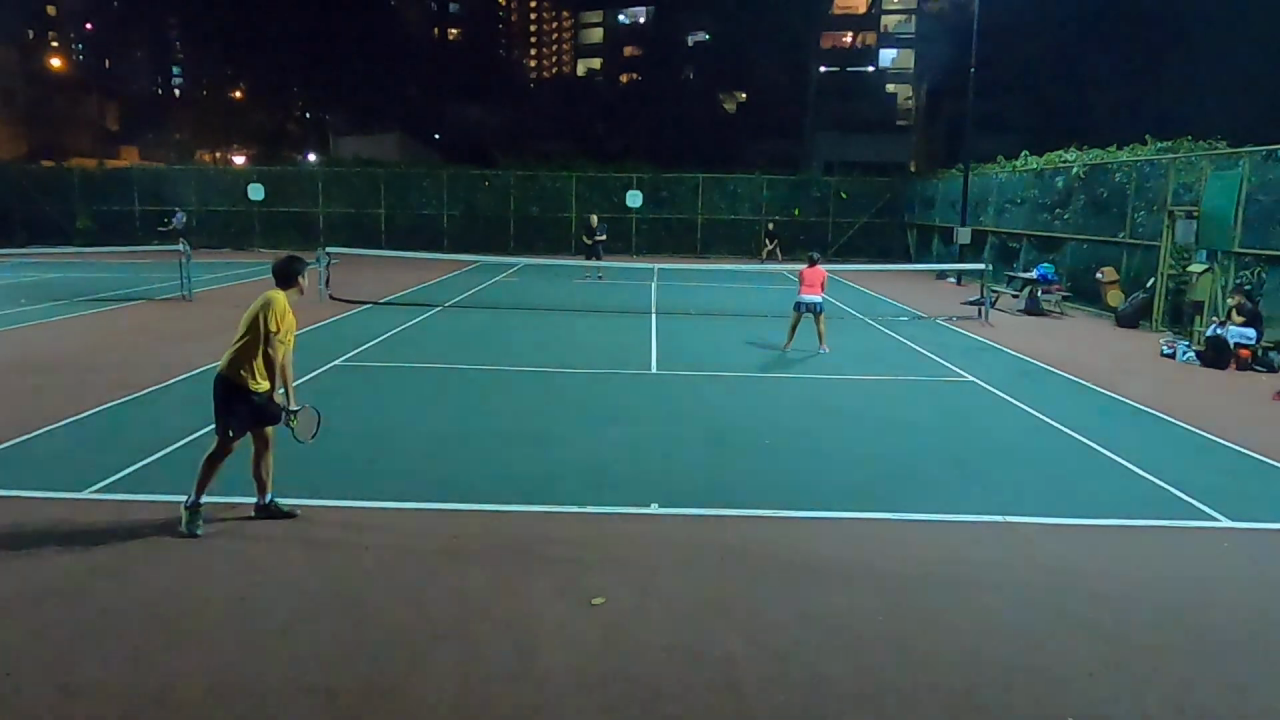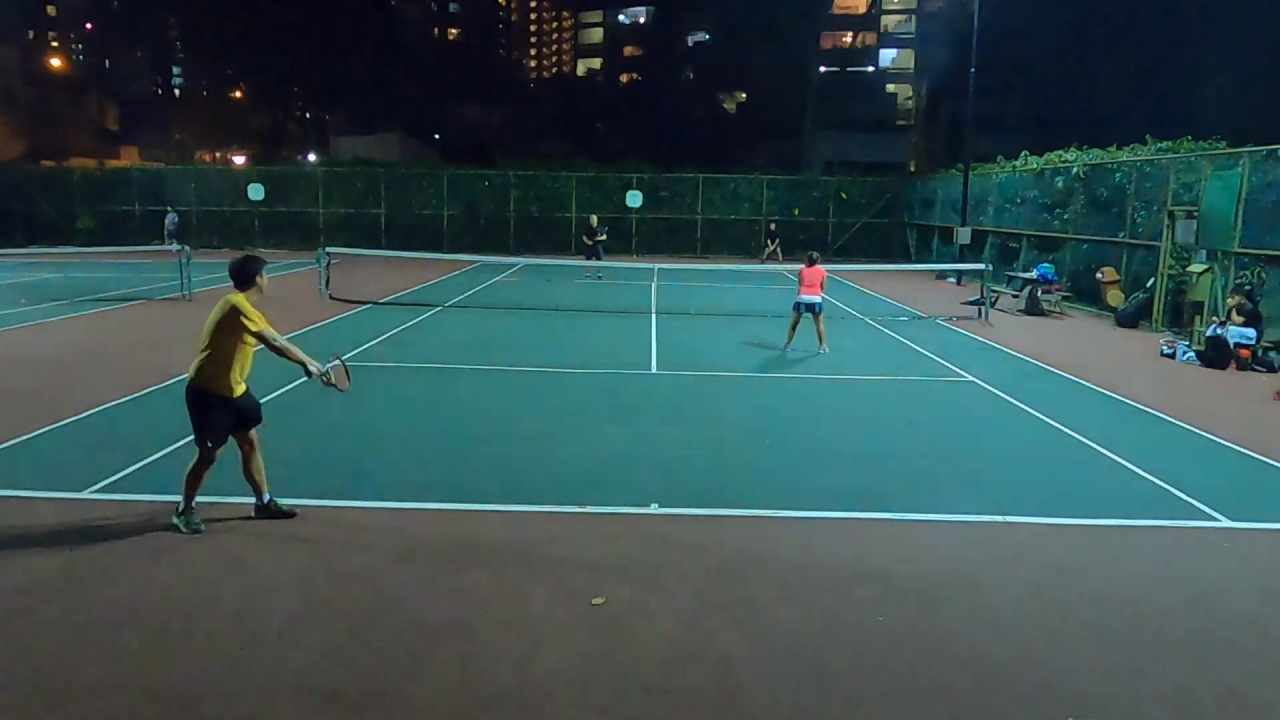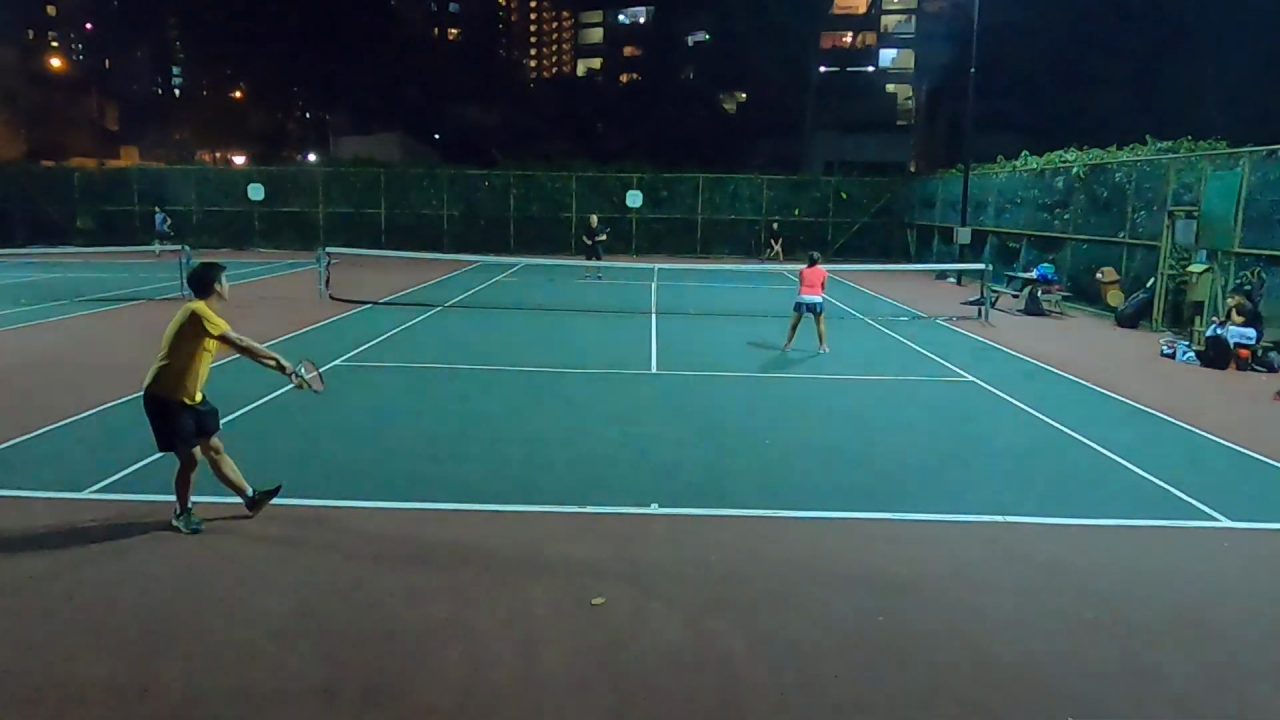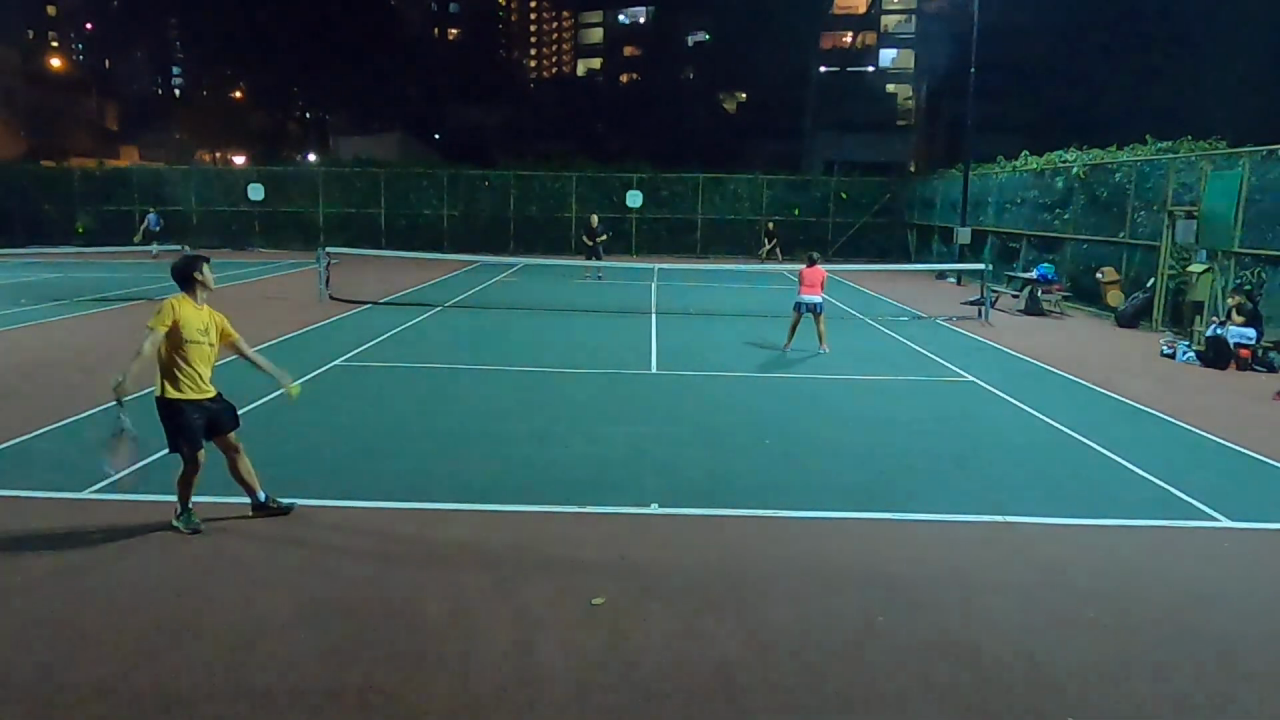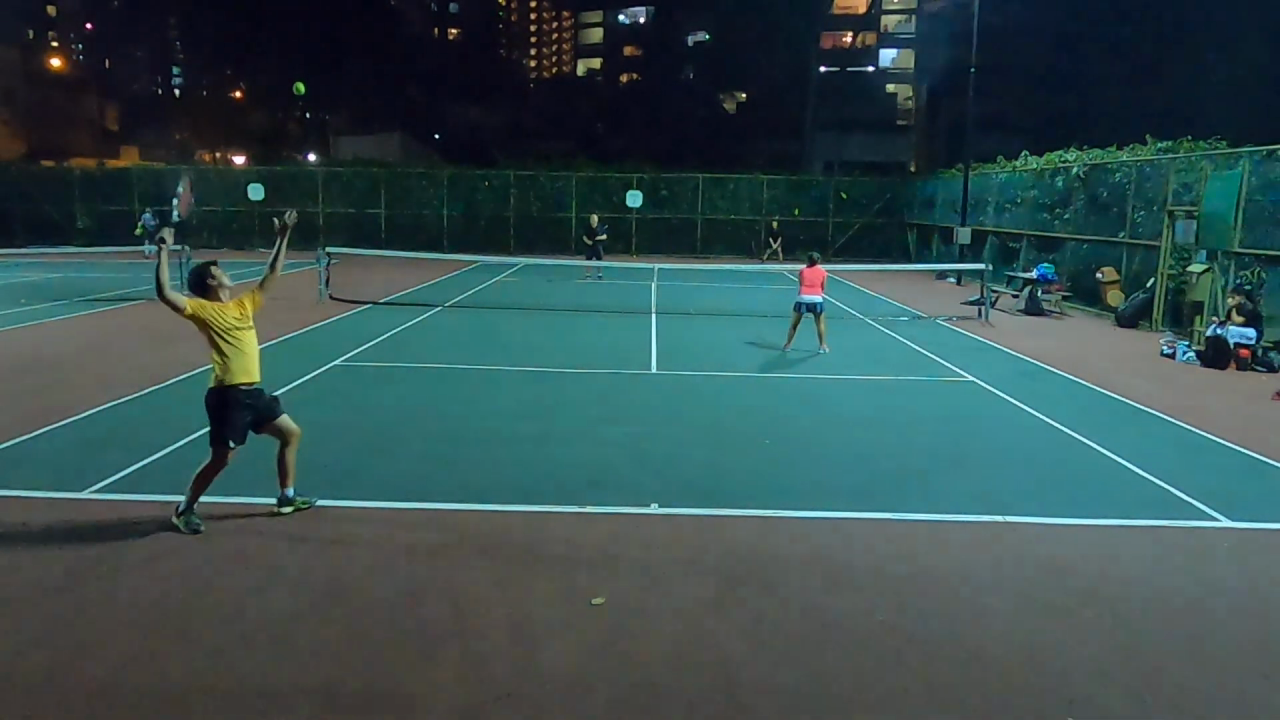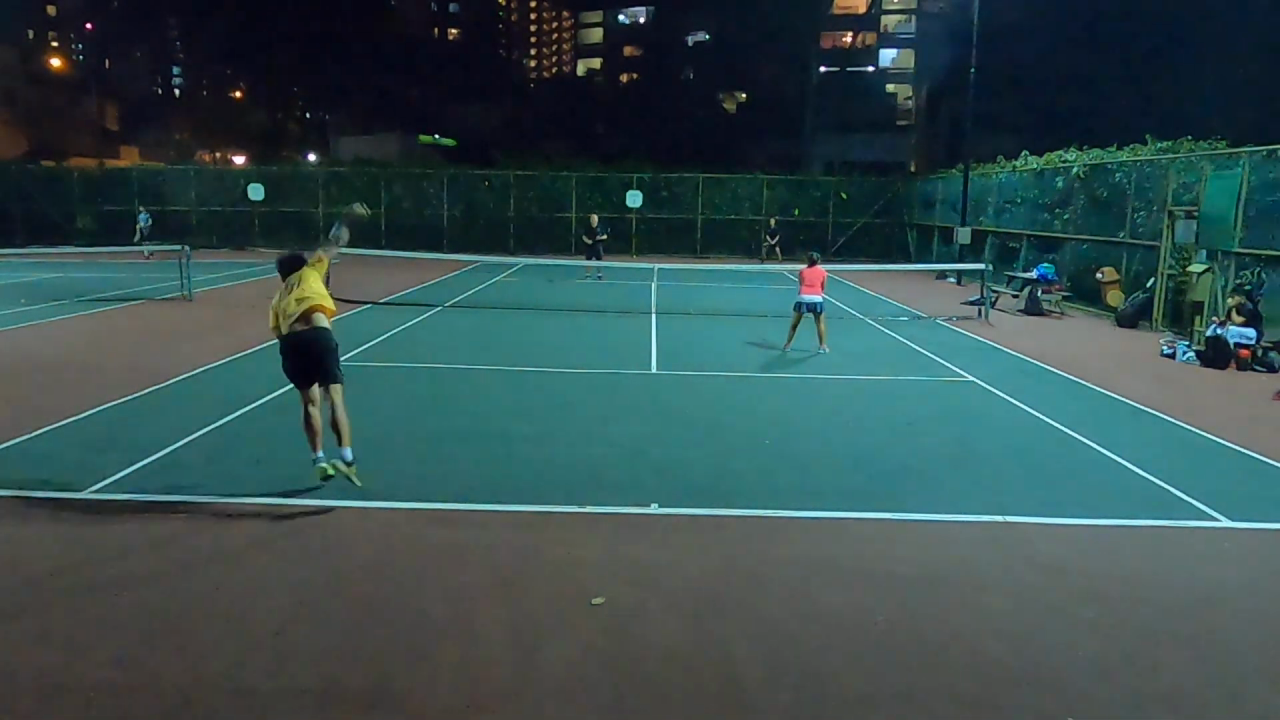
dt=0.5s
person 1, frame 1
left shoulder: (288, 315)
right shoulder: (274, 301)
left elbow: (284, 357)
right elbow: (269, 350)
left wrist: (290, 396)
right wrist: (278, 391)
left hip: (260, 386)
right hip: (235, 384)
left knee: (265, 442)
right knee: (225, 446)
left ankle: (265, 502)
right ankle: (193, 505)
person 1, frame 2
left shoulder: (244, 307)
right shoulder: (236, 306)
left elbow: (276, 342)
right elbow: (273, 343)
left wrist: (308, 362)
right wrist: (307, 363)
left hip: (234, 390)
right hip: (206, 392)
left knee: (250, 445)
right knee: (208, 454)
left ankle: (264, 503)
right ankle: (184, 510)
person 1, frame 3
left shoulder: (215, 321)
right shoulder: (197, 312)
left elbow: (243, 348)
right elbow: (241, 344)
left wrist: (275, 363)
right wrist: (278, 359)
left hip: (191, 398)
right hip: (164, 398)
left knee: (215, 450)
right knee: (191, 458)
left ankle: (251, 497)
right ankle: (182, 512)
person 1, frame 4
left shoulder: (214, 317)
right shoulder: (173, 307)
left elbow: (245, 350)
right elbow: (149, 343)
left wrist: (277, 374)
right wrist: (127, 374)
left hip: (207, 396)
right hip: (175, 399)
left knee: (234, 447)
right knee: (194, 460)
left ankle: (260, 501)
right ankle: (183, 512)
person 1, frame 5
left shoulder: (244, 305)
right shoulder: (203, 310)
left elbow: (272, 275)
right elbow: (165, 293)
left wrist: (282, 237)
right wrist: (164, 251)
left hip: (253, 392)
right hip: (228, 396)
left knee: (292, 434)
right knee: (221, 458)
left ankle: (287, 497)
right ankle: (186, 509)
person 1, frame 6
left shoulder: (278, 299)
right shoulder: (310, 273)
left elbow: (278, 334)
right elbow: (333, 243)
right wrist: (348, 216)
left hip: (292, 345)
right hip: (317, 336)
left knee: (310, 403)
right knee: (334, 398)
left ankle: (320, 460)
right ankle: (346, 457)
